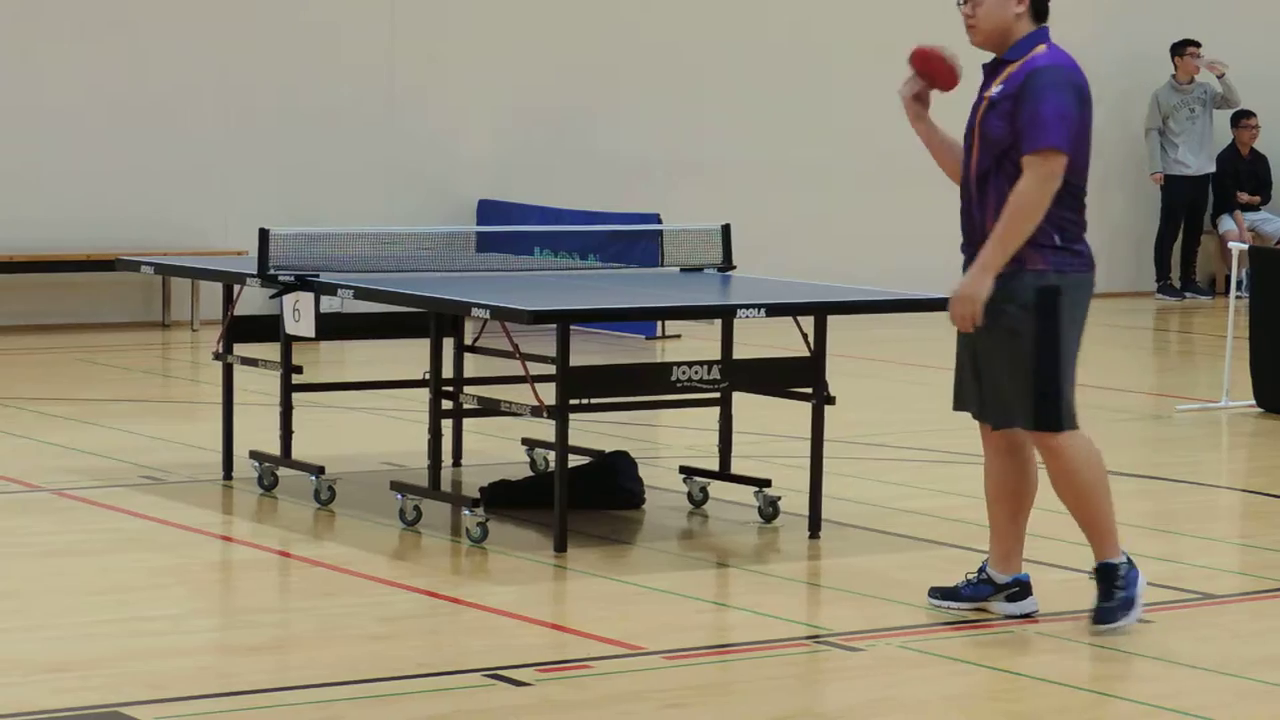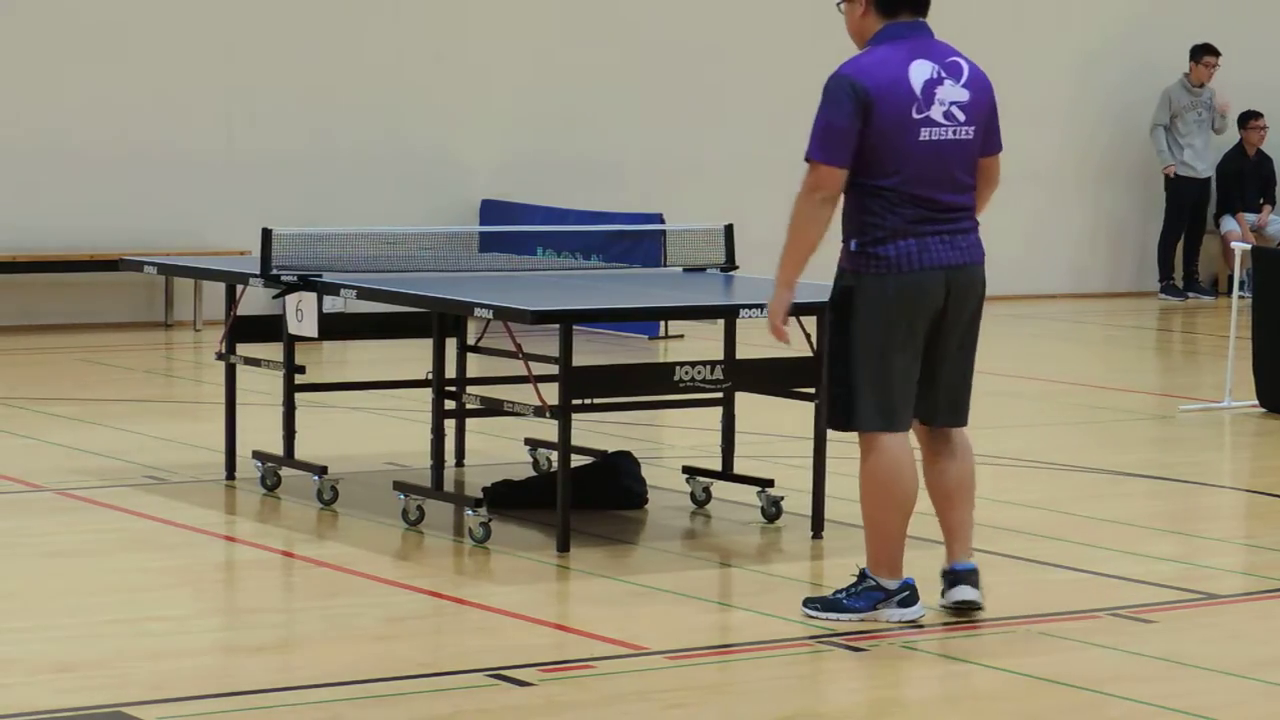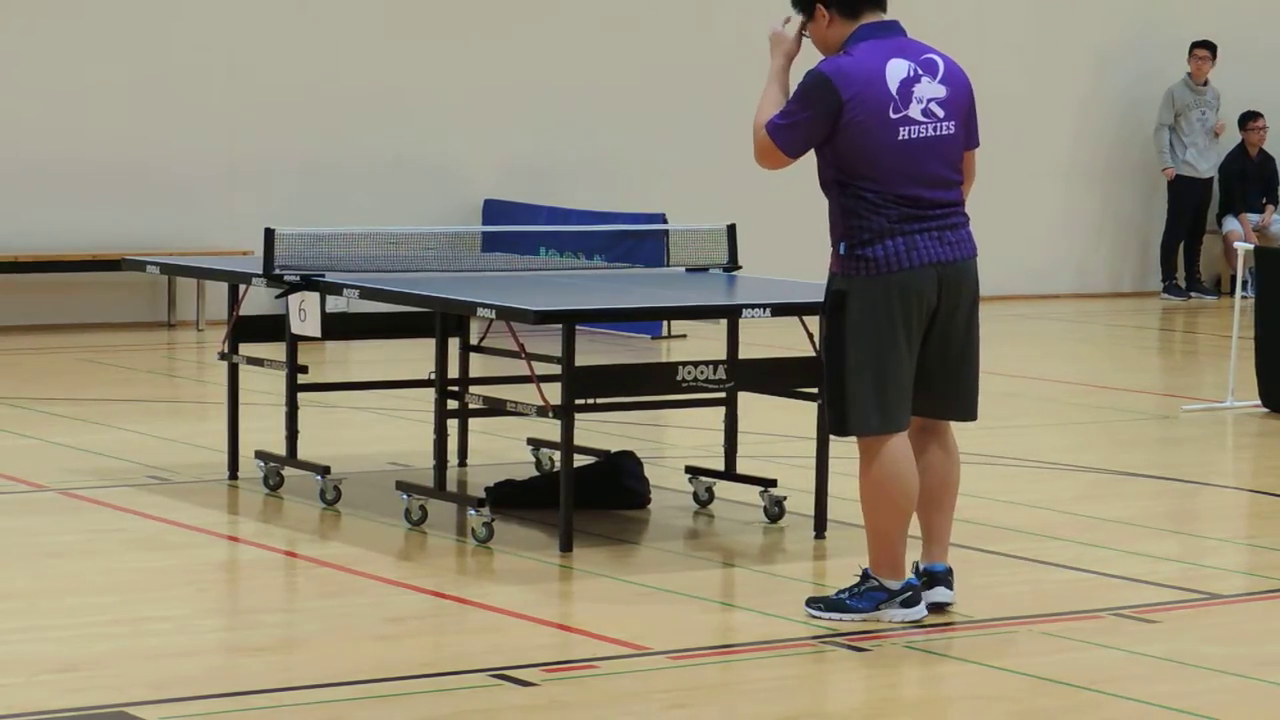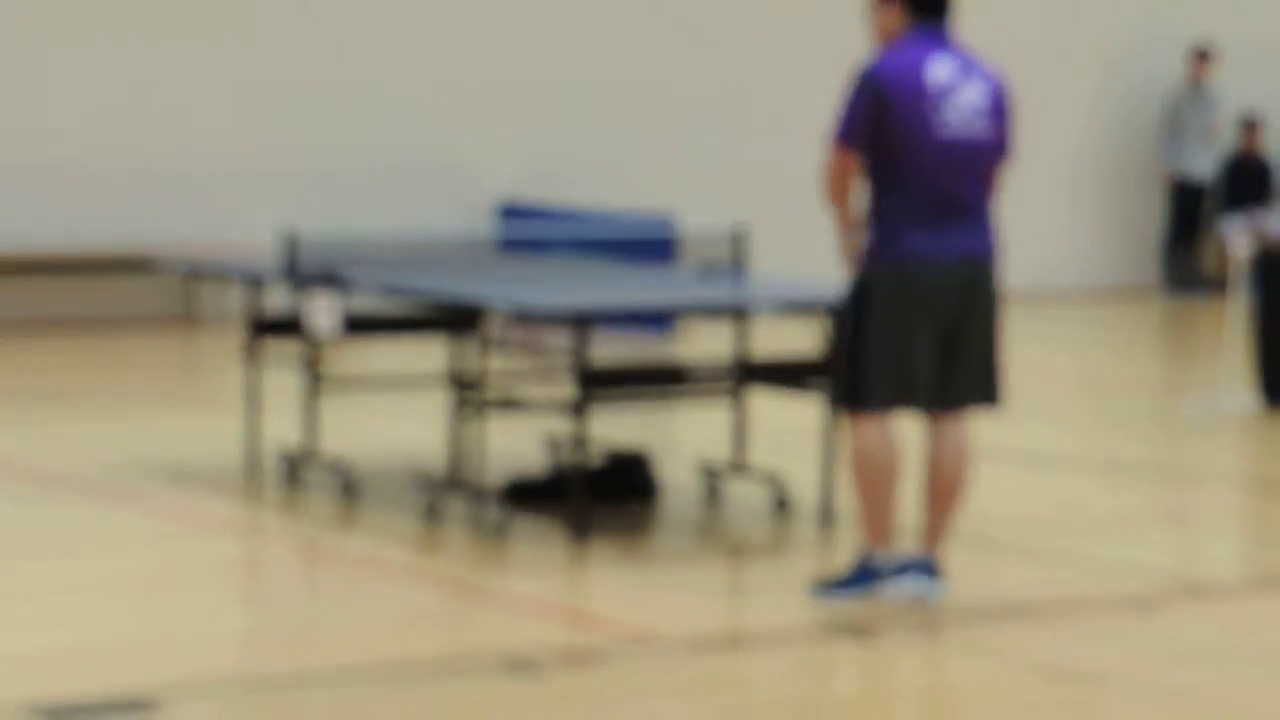
dt=1s
person 1, frame 1
left shoulder: (1049, 73)
right shoulder: (999, 79)
left elbow: (1040, 181)
left wrist: (982, 270)
right wrist: (919, 119)
left hip: (1039, 280)
right hip: (998, 281)
left knee: (1049, 429)
right knee: (999, 428)
left ankle: (1114, 564)
right ankle: (1004, 576)
person 1, frame 2
left shoulder: (857, 78)
right shoulder: (972, 75)
left elbow: (822, 190)
right elbow: (988, 178)
left wrist: (784, 284)
left hip: (885, 273)
right hip: (962, 268)
left knee: (882, 430)
right knee: (942, 424)
left ankle: (888, 585)
right ankle: (962, 567)
person 1, frame 3
left shoulder: (835, 77)
right shoulder: (948, 70)
left elbow: (768, 152)
left wrist: (778, 63)
left hip: (878, 273)
right hip: (953, 263)
left knee: (883, 430)
right knee: (932, 421)
left ankle: (889, 585)
right ankle: (937, 570)
person 1, frame 4
left shoulder: (885, 73)
right shoulder: (987, 80)
left elbow: (840, 172)
left wrist: (849, 226)
left hip: (903, 264)
right hip: (971, 260)
left knee: (866, 407)
right knee: (949, 412)
left ankle: (882, 558)
right ankle: (928, 558)
person 2, frame 1
left shoulder: (1205, 91)
right shoulder: (1162, 95)
left elbow: (1234, 103)
right elbow: (1152, 132)
left wrist: (1221, 76)
right wrist: (1156, 167)
left hip: (1202, 172)
right hip: (1175, 173)
left knee: (1194, 230)
right knee: (1170, 229)
left ankle: (1188, 281)
right ankle: (1163, 283)
person 2, frame 2
left shoulder: (1210, 95)
right shoulder: (1172, 93)
left elbow: (1219, 130)
right elbow: (1157, 128)
left wrist: (1222, 116)
right wrist: (1167, 160)
left hip: (1204, 173)
right hip: (1180, 173)
left knee: (1197, 230)
right knee: (1173, 229)
left ankle: (1191, 281)
right ankle: (1166, 282)
person 2, frame 3
left shoulder: (1215, 94)
right shoulder: (1175, 92)
right elbow: (1162, 128)
left wrist: (1218, 131)
right wrist: (1166, 162)
left hip: (1206, 172)
right hip: (1182, 172)
left knee: (1197, 231)
right knee: (1176, 229)
left ankle: (1193, 281)
right ankle: (1169, 283)
person 2, frame 4
left shoulder: (1212, 98)
right shoulder: (1180, 97)
right elbow: (1168, 132)
left wrist: (1214, 132)
right wrist: (1169, 167)
left hip: (1203, 173)
right hip: (1182, 174)
left knee: (1194, 226)
right knee: (1179, 226)
left ankle: (1191, 276)
right ankle: (1174, 278)
